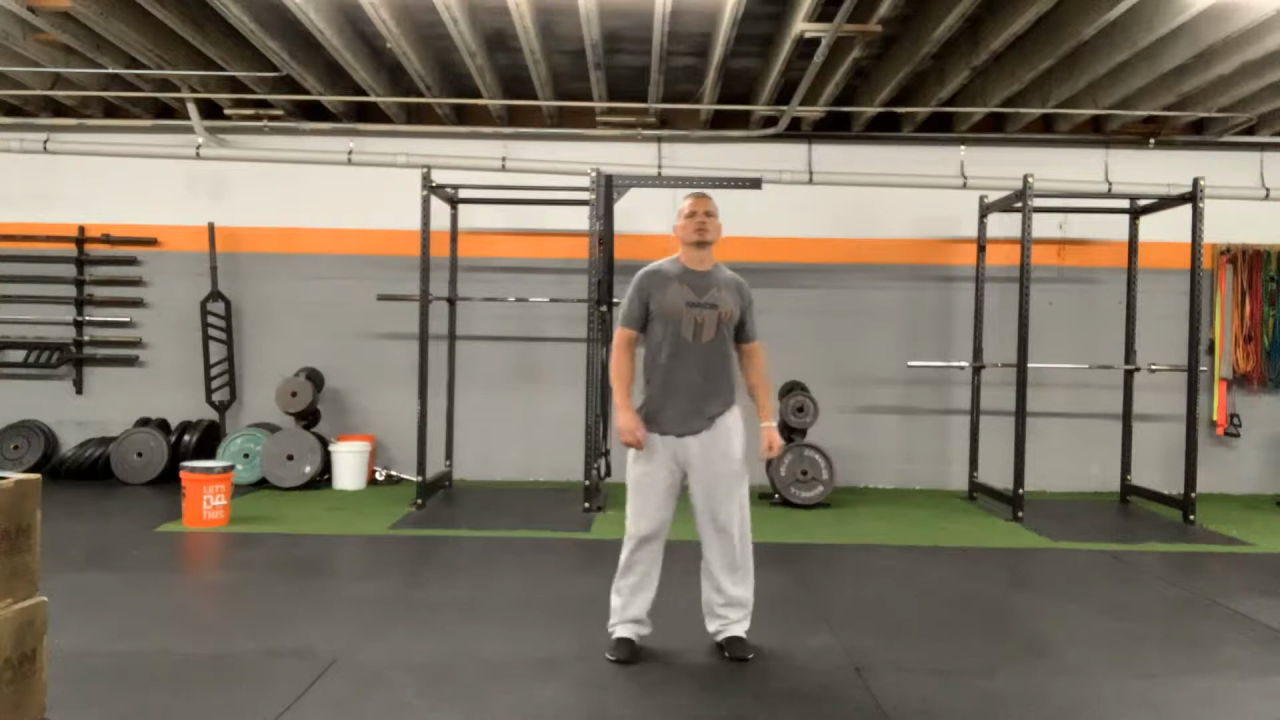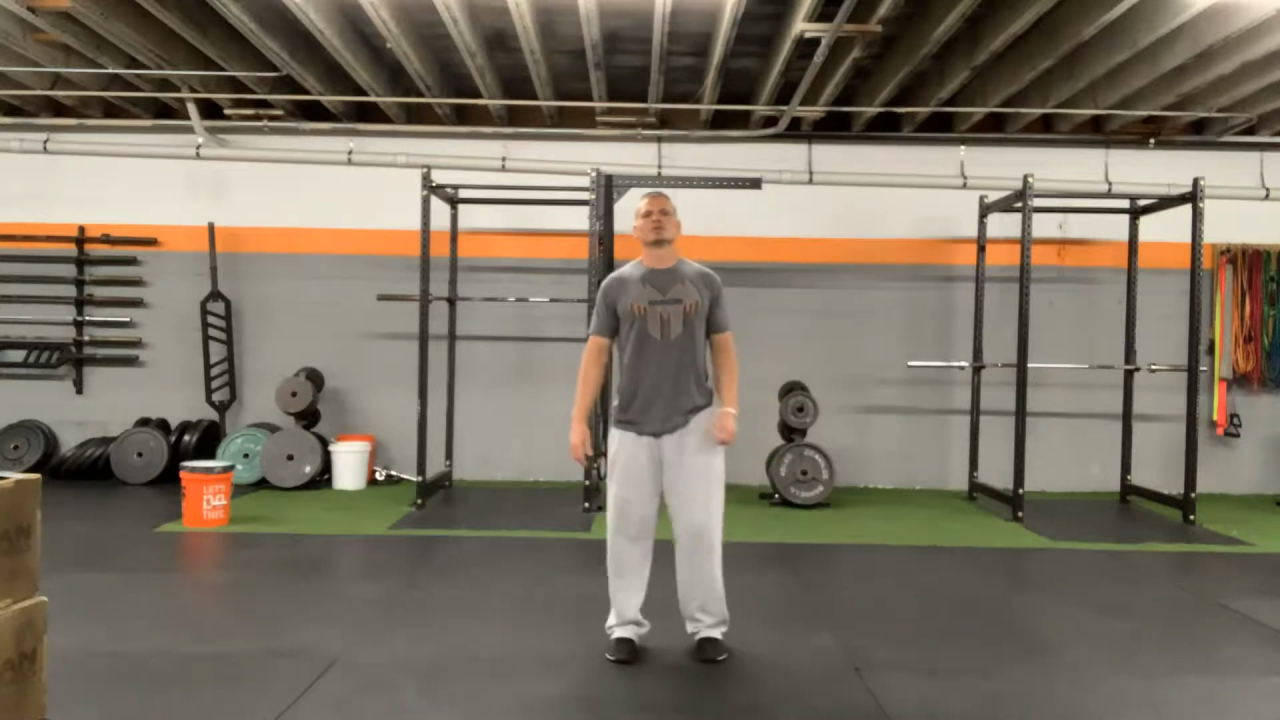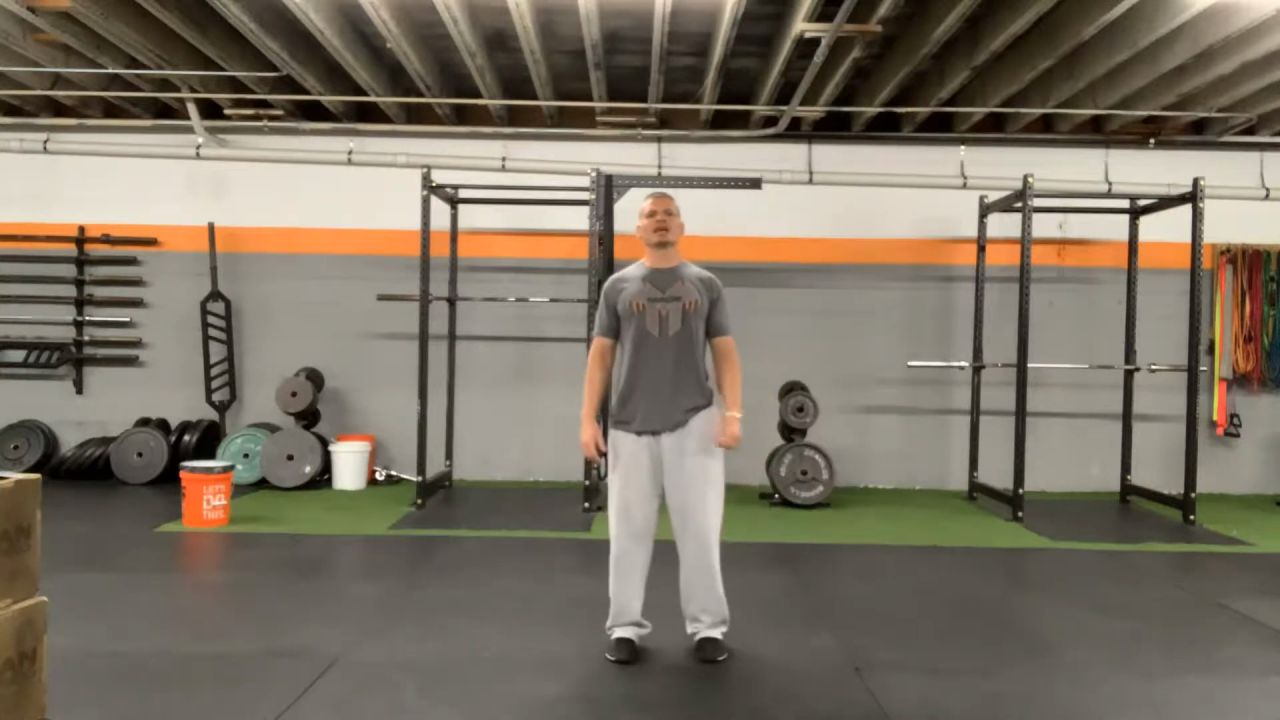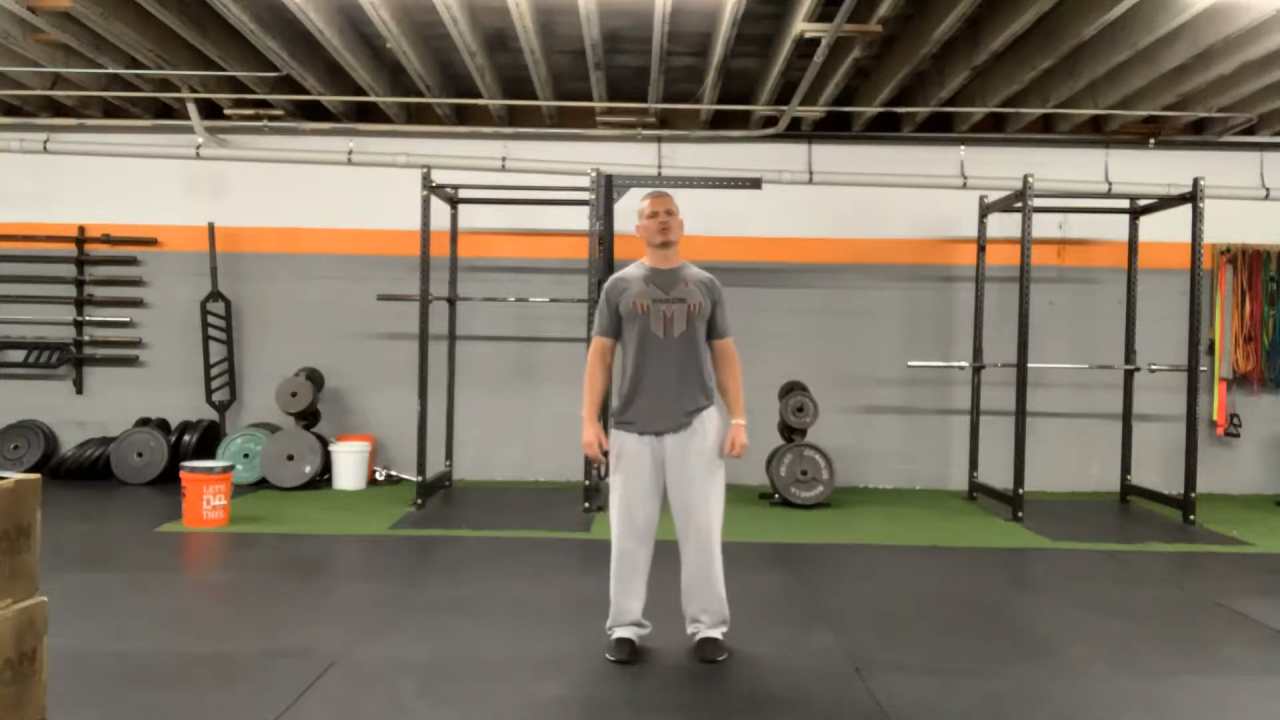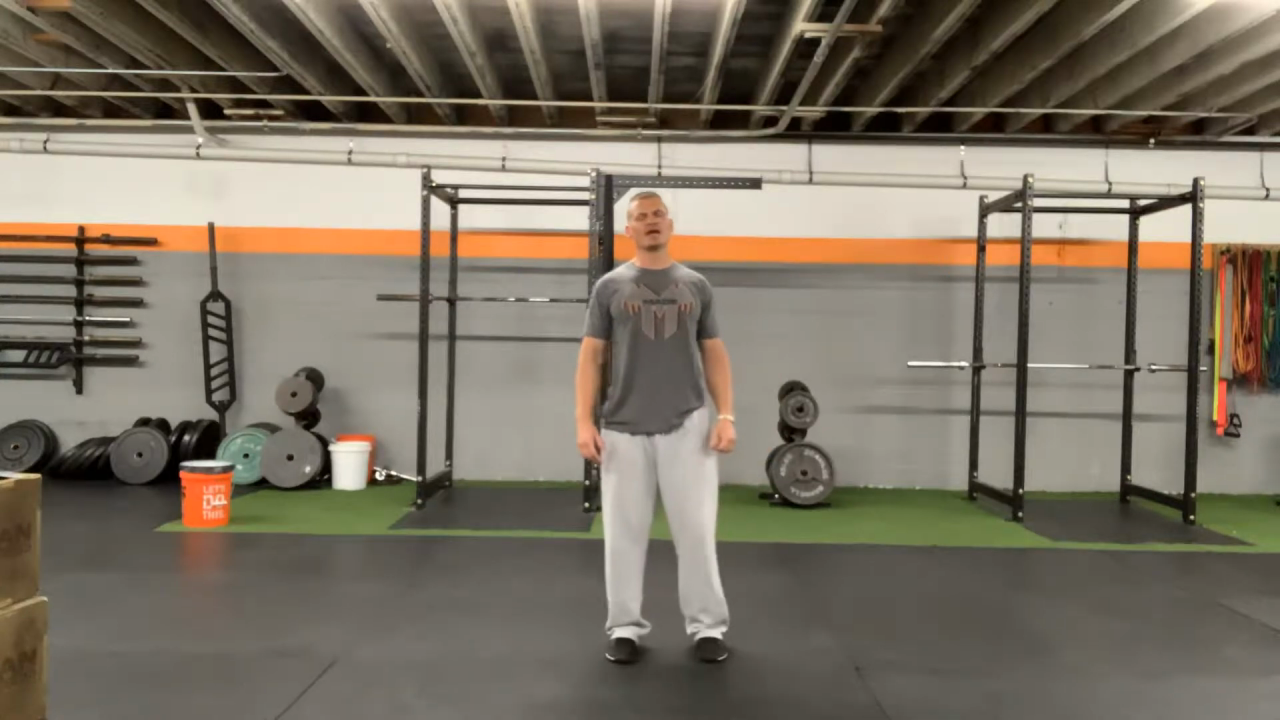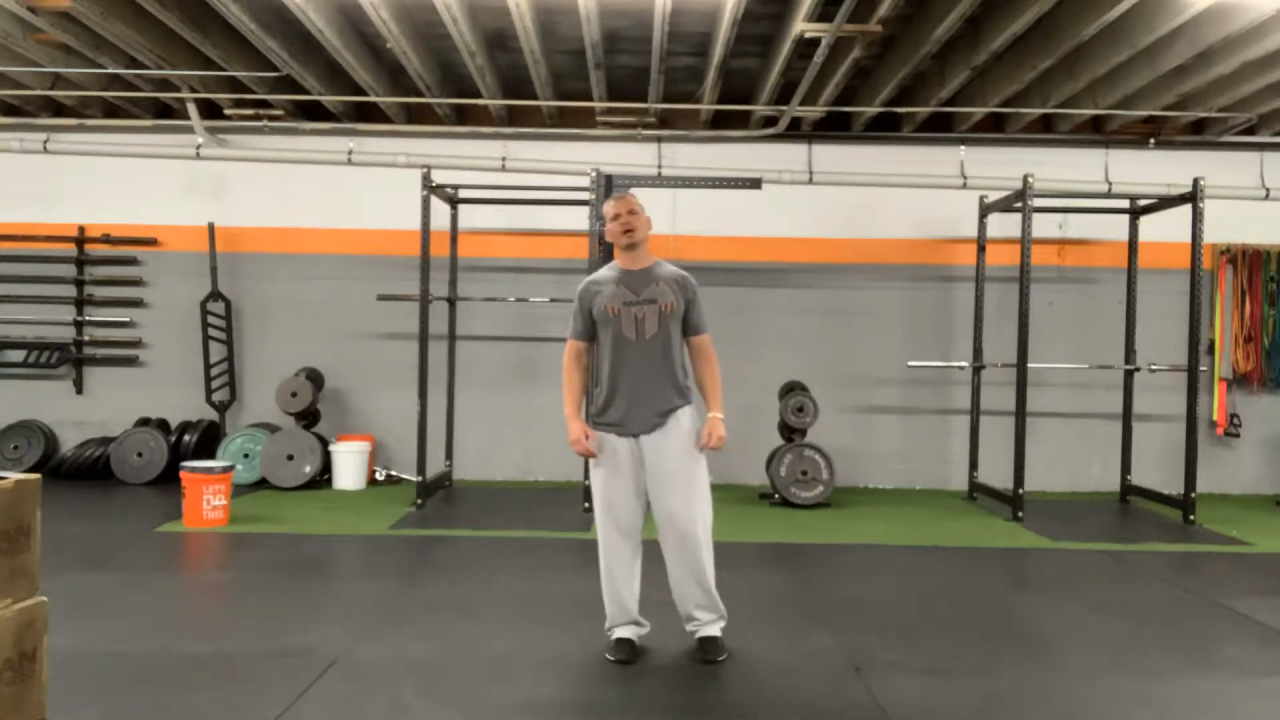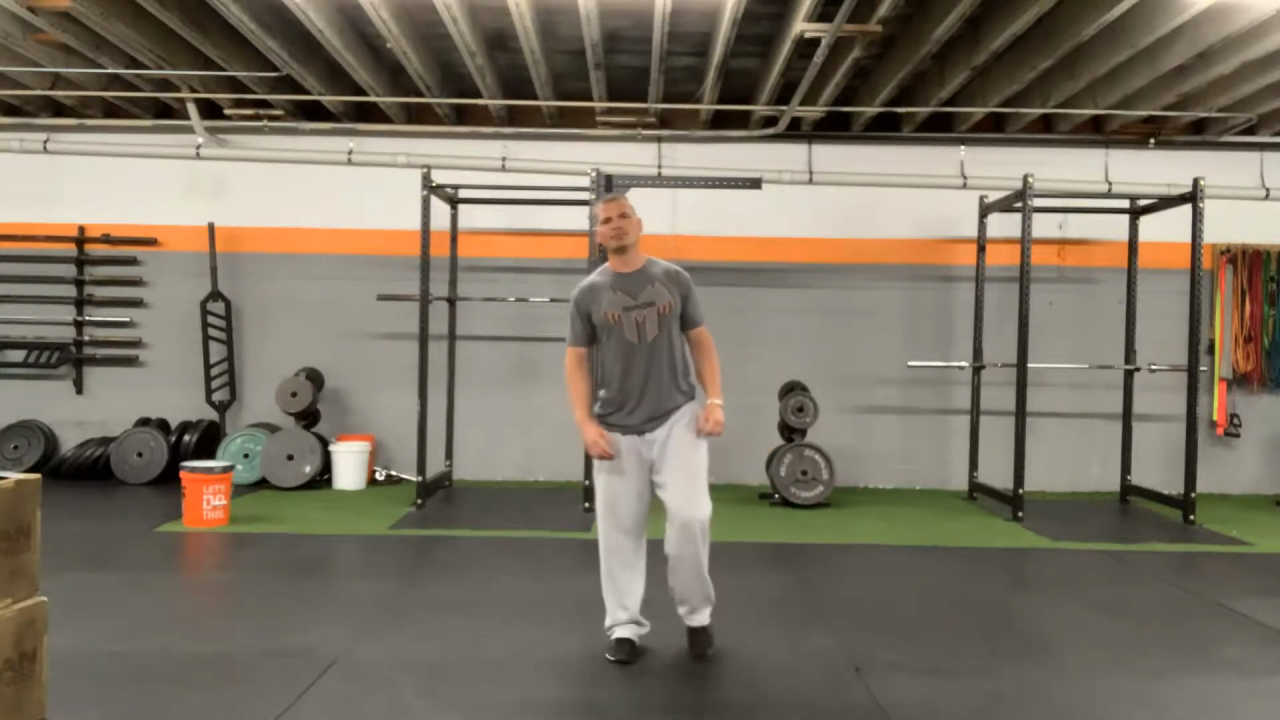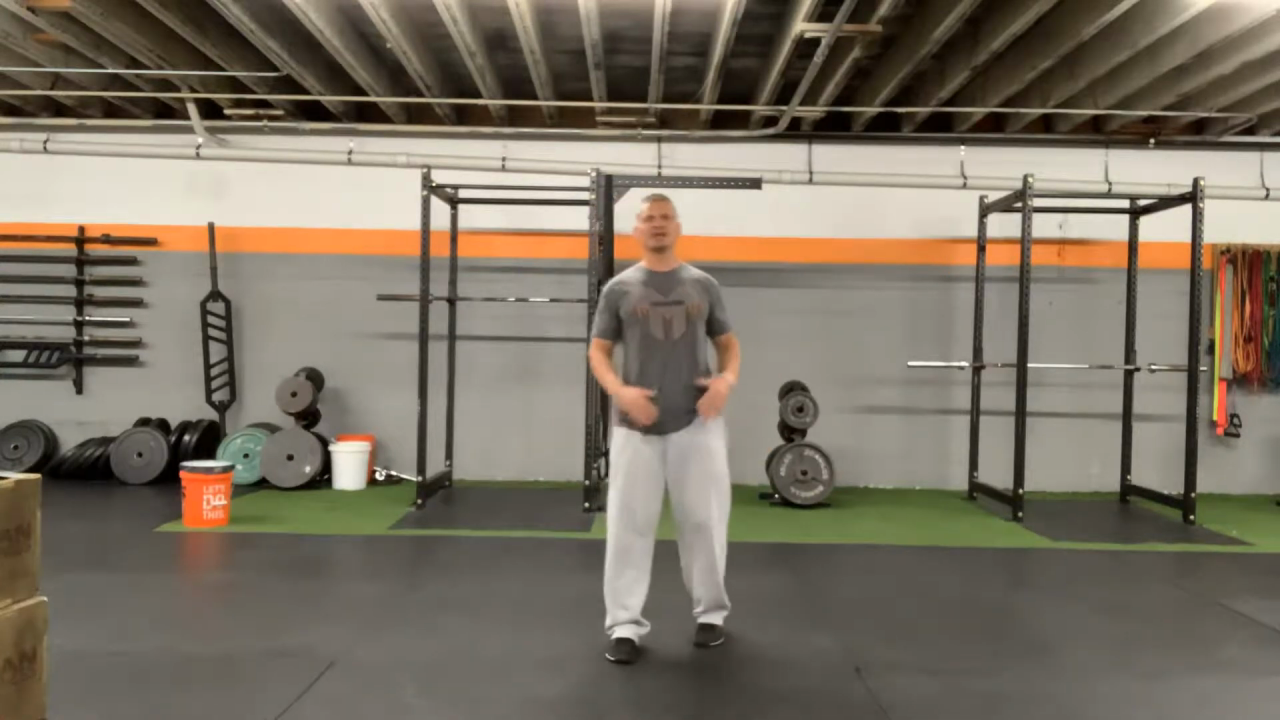
dt=0.4s
person 1, frame 1
left shoulder: (736, 288)
right shoulder: (650, 279)
left elbow: (751, 357)
right elbow: (622, 346)
left wrist: (767, 420)
right wrist: (623, 409)
left hip: (717, 426)
right hip: (655, 429)
left knee: (727, 528)
right knee: (644, 531)
left ankle: (729, 624)
right ankle: (626, 626)
person 1, frame 2
left shoulder: (705, 281)
right shoulder: (617, 284)
left elbow: (724, 349)
right elbow: (596, 353)
left wrist: (728, 408)
right wrist: (579, 420)
left hip: (694, 426)
right hip: (632, 428)
left knee: (700, 531)
right knee: (629, 530)
left ankle: (707, 626)
right ankle: (625, 626)
person 1, frame 3
left shoulder: (706, 284)
right shoulder: (618, 285)
left elbow: (725, 353)
right elbow: (600, 355)
left wrist: (732, 412)
right wrist: (588, 419)
left hip: (694, 425)
right hip: (630, 428)
left knee: (699, 530)
right knee: (629, 531)
left ankle: (708, 626)
right ankle: (625, 626)
person 1, frame 4
left shoulder: (706, 285)
right shoulder: (619, 285)
left elbow: (724, 355)
right elbow: (599, 355)
left wrist: (738, 419)
right wrist: (590, 421)
left hip: (697, 425)
right hip: (633, 428)
left knee: (701, 530)
right knee: (630, 531)
left ankle: (707, 626)
right ankle: (625, 626)
person 1, frame 5
left shoulder: (696, 285)
right shoulder: (610, 286)
left elbow: (714, 354)
right elbow: (591, 356)
left wrist: (725, 415)
right wrist: (584, 420)
left hip: (688, 425)
right hip: (623, 429)
left knee: (696, 530)
right knee: (625, 531)
left ankle: (707, 626)
right ankle: (625, 626)
person 1, frame 6
left shoulder: (679, 282)
right shoulder: (592, 288)
left elbow: (702, 350)
right elbow: (575, 356)
left wrist: (715, 412)
right wrist: (573, 418)
left hip: (674, 421)
right hip: (611, 430)
left knee: (688, 525)
right knee: (618, 531)
left ankle: (706, 623)
right ankle: (624, 626)
person 1, frame 7
left shoulder: (674, 279)
right shoulder: (588, 293)
left elbow: (700, 341)
right elbow: (576, 361)
left wrist: (714, 399)
right wrist: (585, 423)
left hip: (678, 417)
right hip: (617, 428)
left knee: (690, 514)
right knee: (620, 529)
left ankle: (696, 612)
right ankle: (624, 625)
person 1, frame 8
left shoulder: (704, 285)
right shoulder: (619, 288)
left elbow: (729, 345)
right elbow: (598, 352)
left wrist: (727, 378)
right wrist: (619, 391)
left hip: (698, 423)
right hip: (637, 426)
left knee: (703, 524)
right knee: (628, 527)
left ankle: (710, 613)
right ankle: (624, 625)
